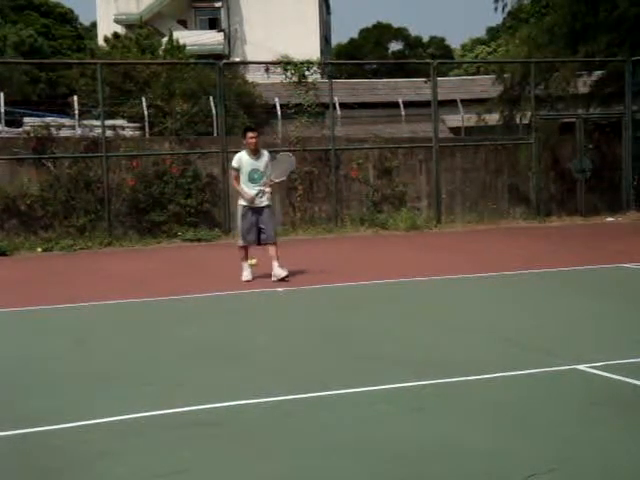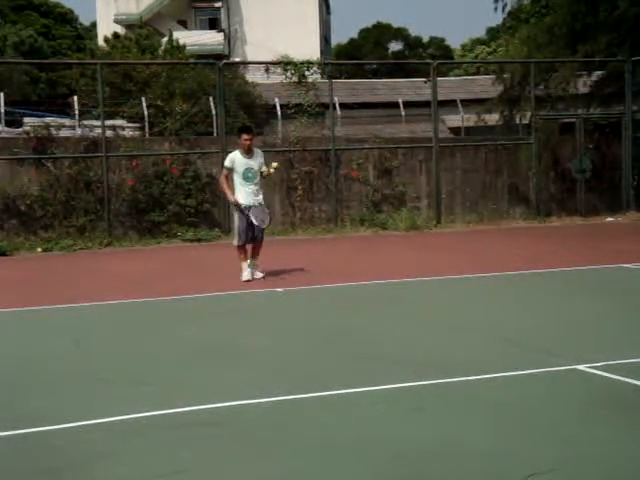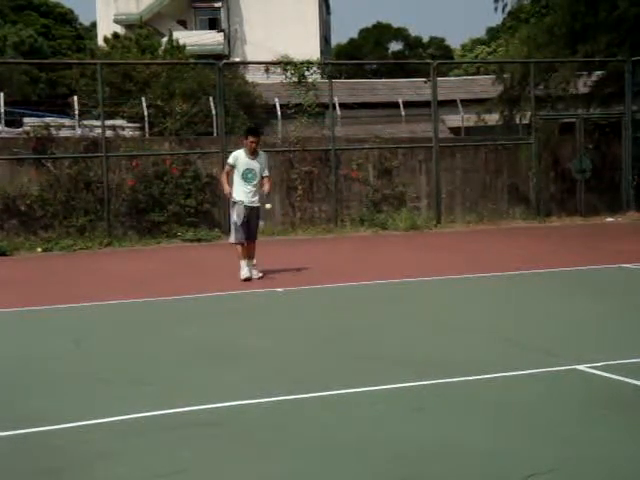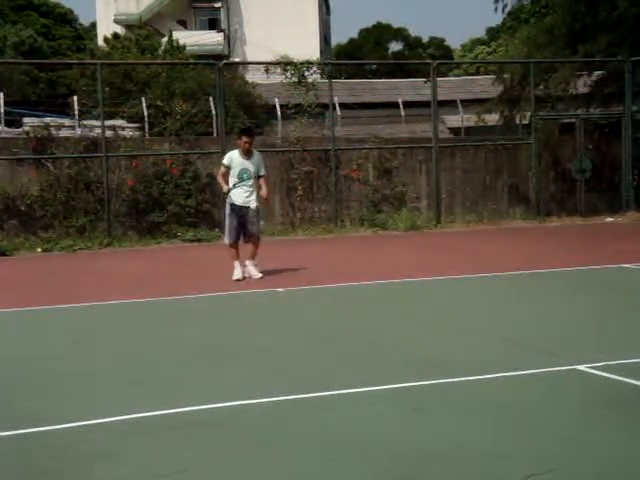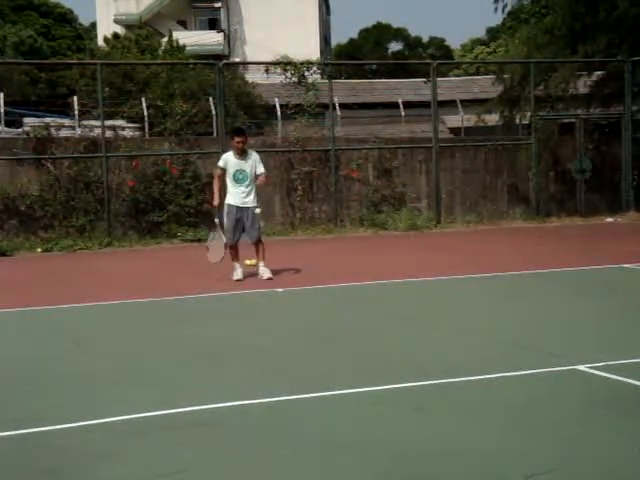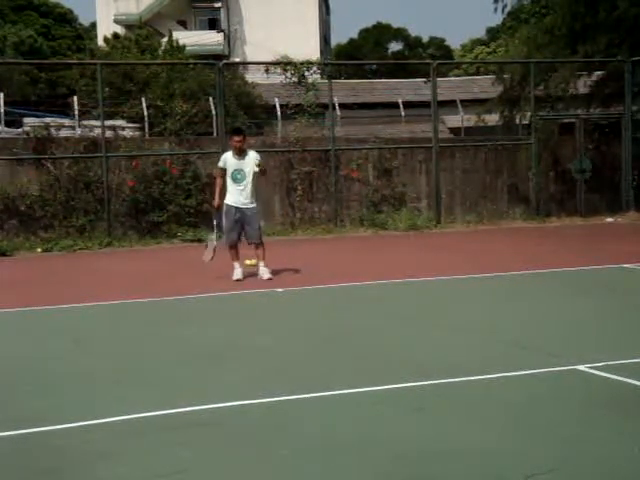
dt=0.4s
person 1, frame 1
left shoulder: (266, 155)
right shoulder: (239, 157)
right elbow: (234, 180)
left wrist: (270, 184)
right wrist: (245, 194)
left hip: (265, 203)
right hip: (246, 204)
left knee: (271, 237)
right knee: (244, 238)
left ankle: (276, 268)
right ankle: (246, 269)
person 1, frame 2
left shoulder: (259, 154)
right shoulder: (233, 157)
left elbow: (263, 173)
right elbow: (223, 178)
left wrist: (267, 173)
right wrist: (229, 195)
left hip: (258, 201)
right hip: (241, 203)
left knee: (259, 237)
right knee: (241, 238)
left ankle: (253, 265)
right ankle: (245, 269)
person 1, frame 3
left shoulder: (263, 157)
right shoulder: (236, 155)
left elbow: (265, 177)
right elbow: (225, 173)
left wrist: (267, 186)
right wrist: (226, 186)
left hip: (254, 203)
right hip: (238, 202)
left knee: (252, 238)
right knee: (239, 236)
left ankle: (251, 266)
right ankle: (244, 267)
person 1, frame 4
left shoulder: (258, 157)
right shoulder: (231, 156)
left elbow: (261, 176)
right elbow: (220, 175)
left wrist: (264, 189)
right wrist: (224, 185)
left hip: (251, 203)
right hip: (234, 203)
left knee: (254, 237)
right knee: (233, 238)
left ankle: (250, 266)
right ankle: (237, 268)
person 1, frame 5
left shoulder: (254, 156)
right shoulder: (226, 158)
left elbow: (262, 175)
right elbow: (217, 177)
left wrist: (262, 180)
right wrist: (216, 196)
left hip: (251, 204)
right hip: (232, 204)
left knee: (257, 238)
right knee: (231, 239)
left ankle: (262, 268)
right ankle: (237, 268)
person 1, frame 6
left shoulder: (253, 156)
right shoulder: (225, 157)
left elbow: (263, 173)
right elbow: (220, 177)
left wrist: (260, 168)
right wrist: (217, 197)
left hip: (249, 204)
right hip: (231, 204)
left knee: (257, 238)
right knee: (231, 240)
left ankle: (262, 268)
right ankle: (237, 268)
